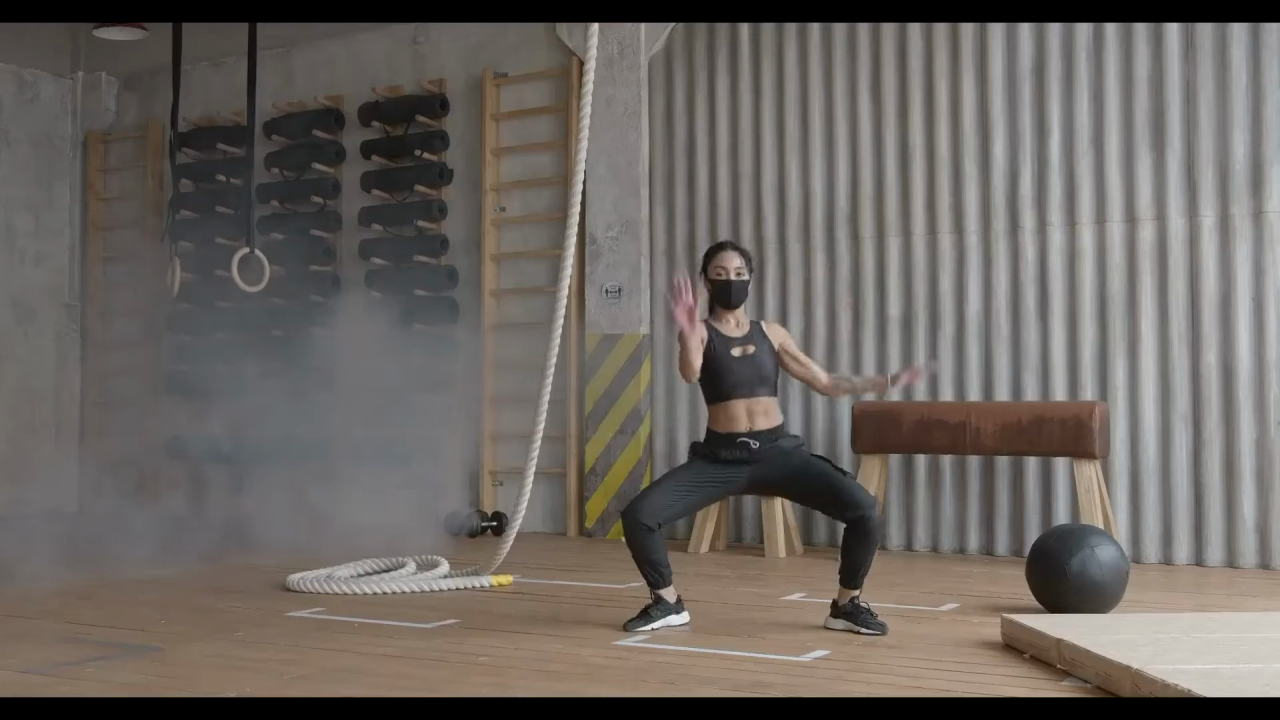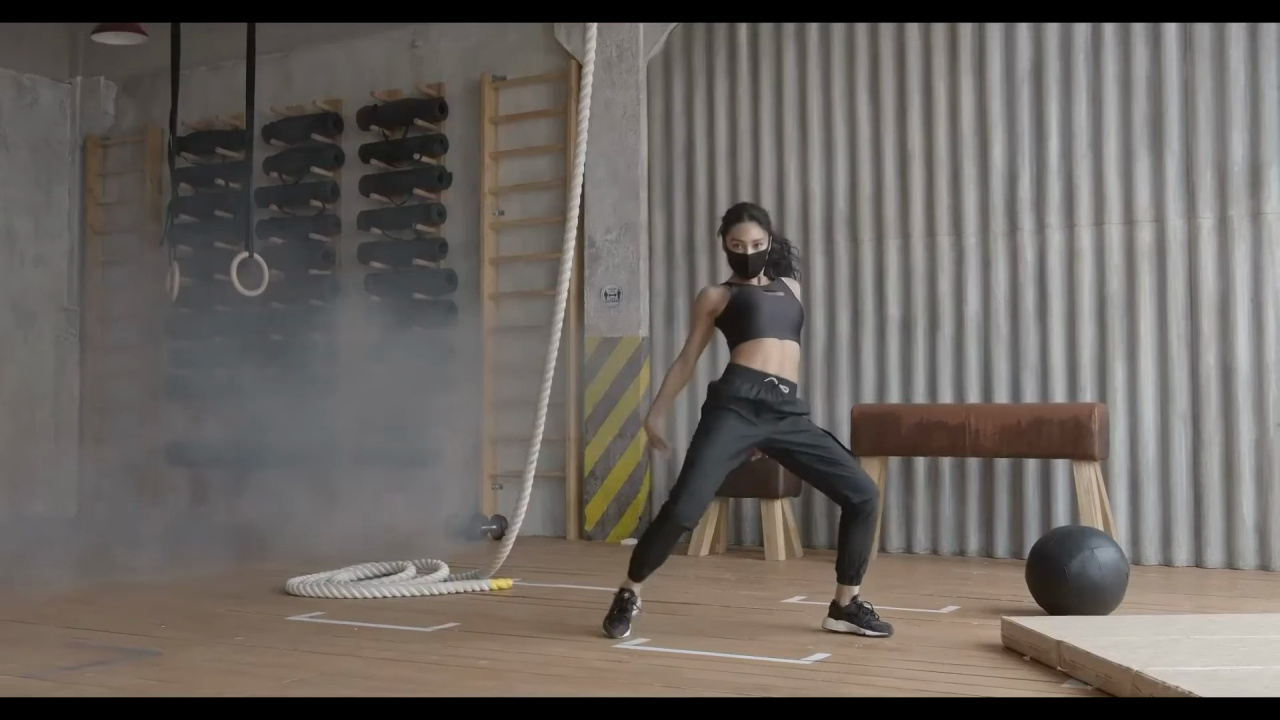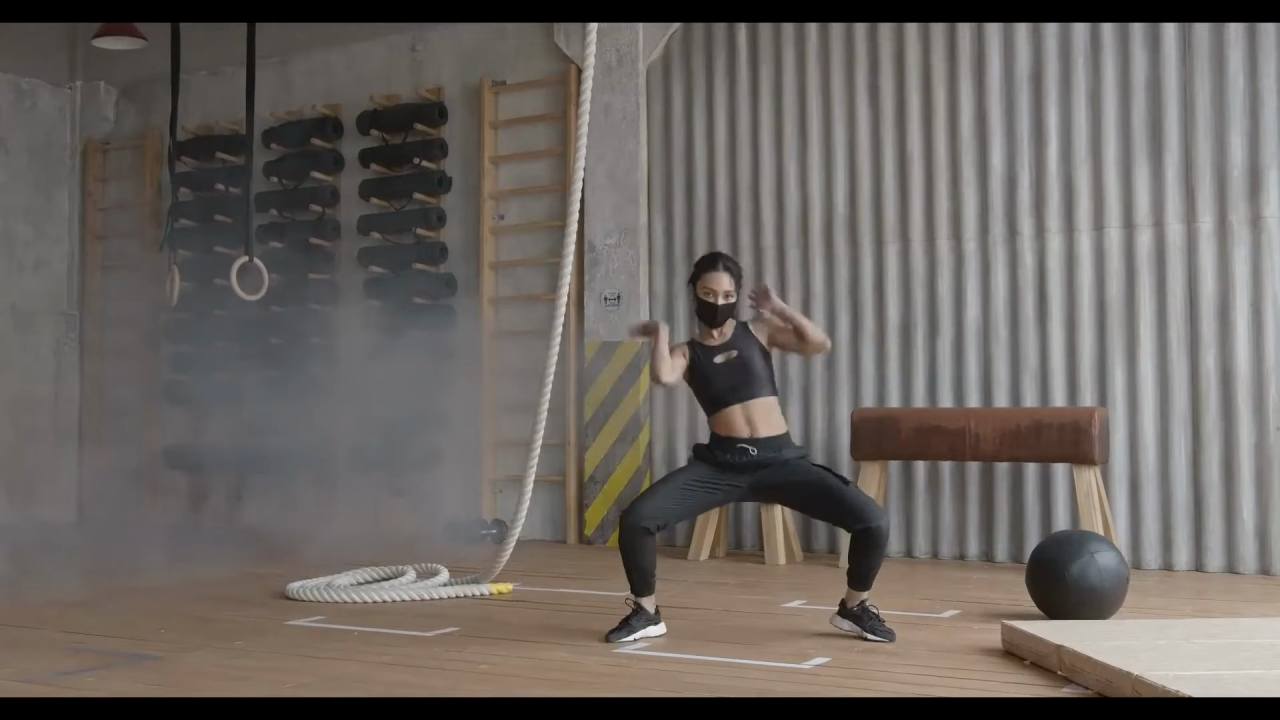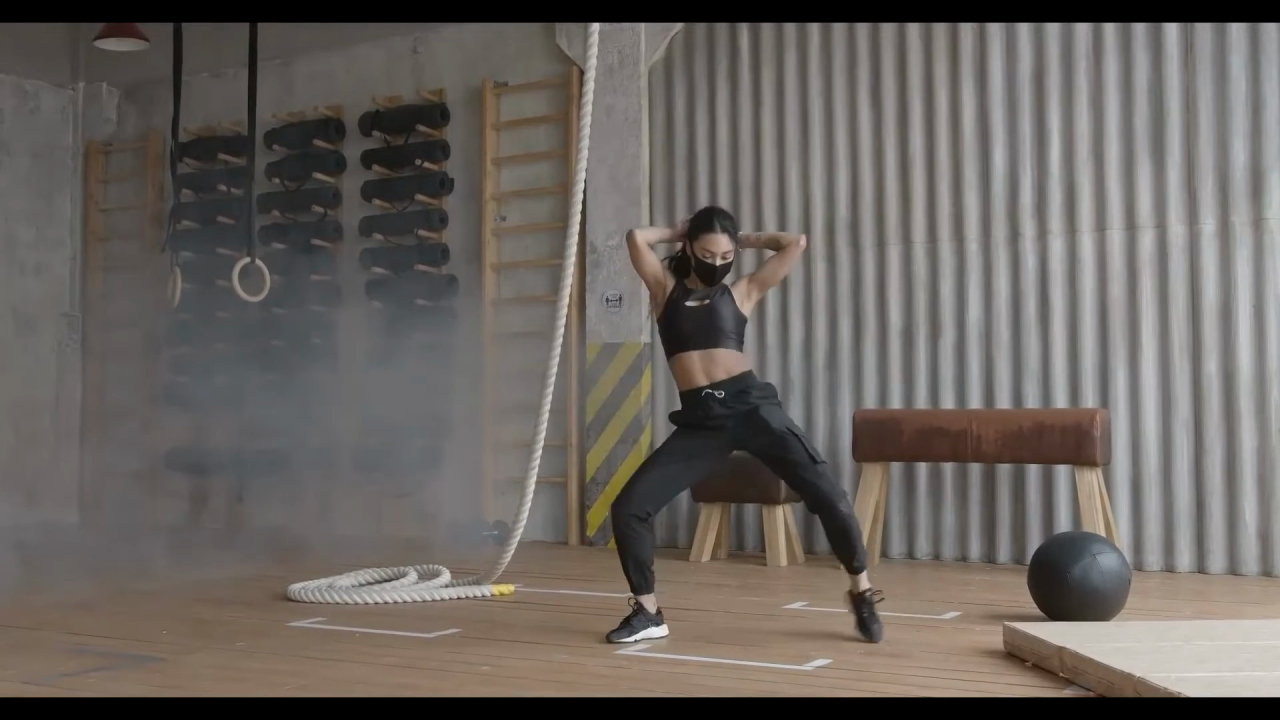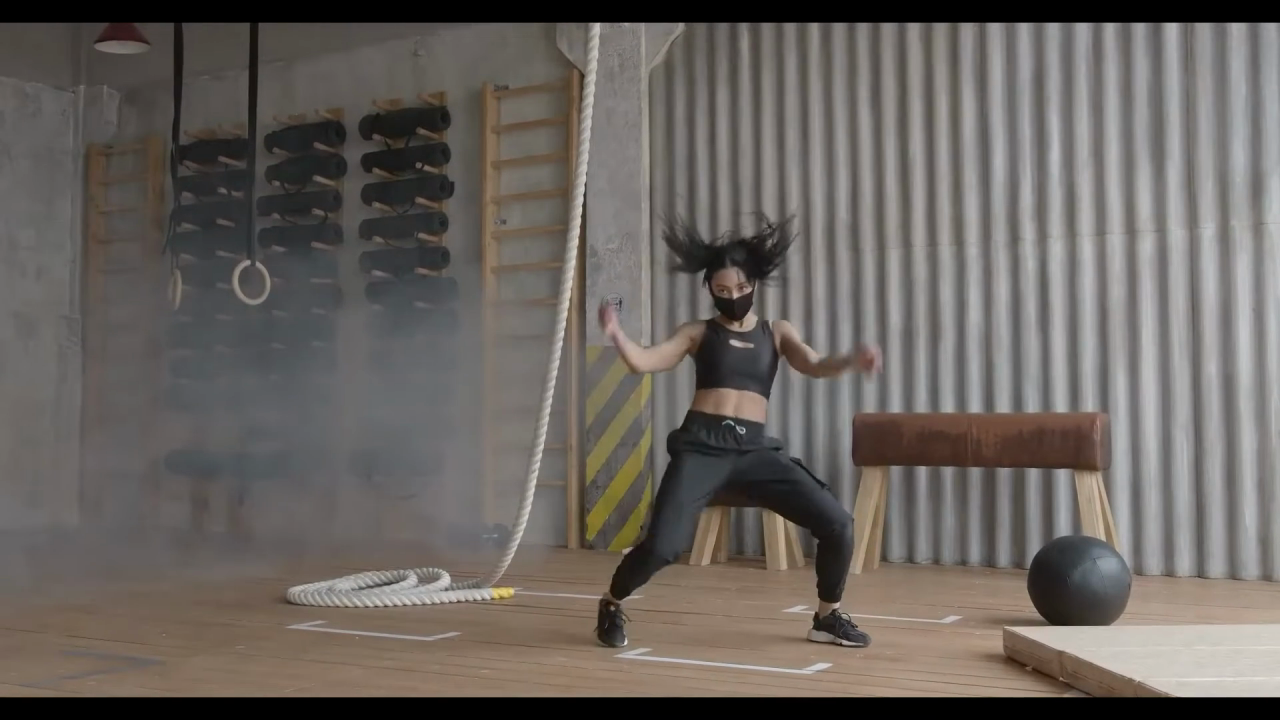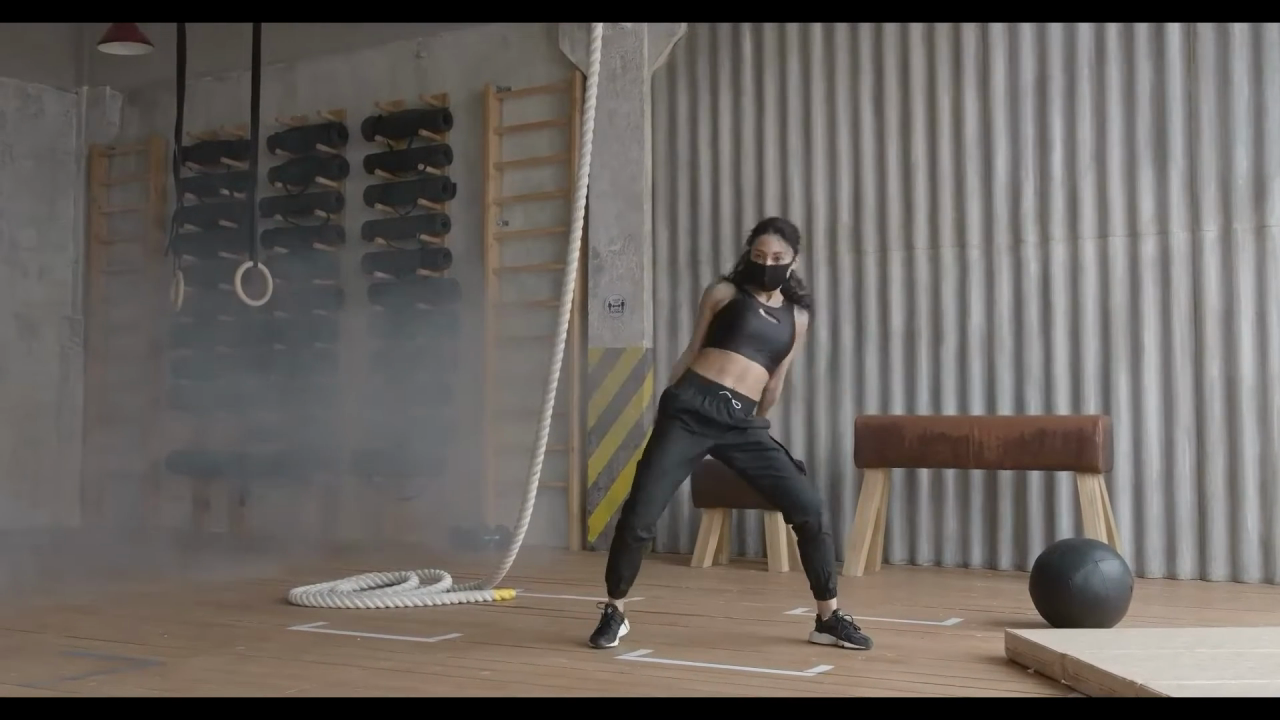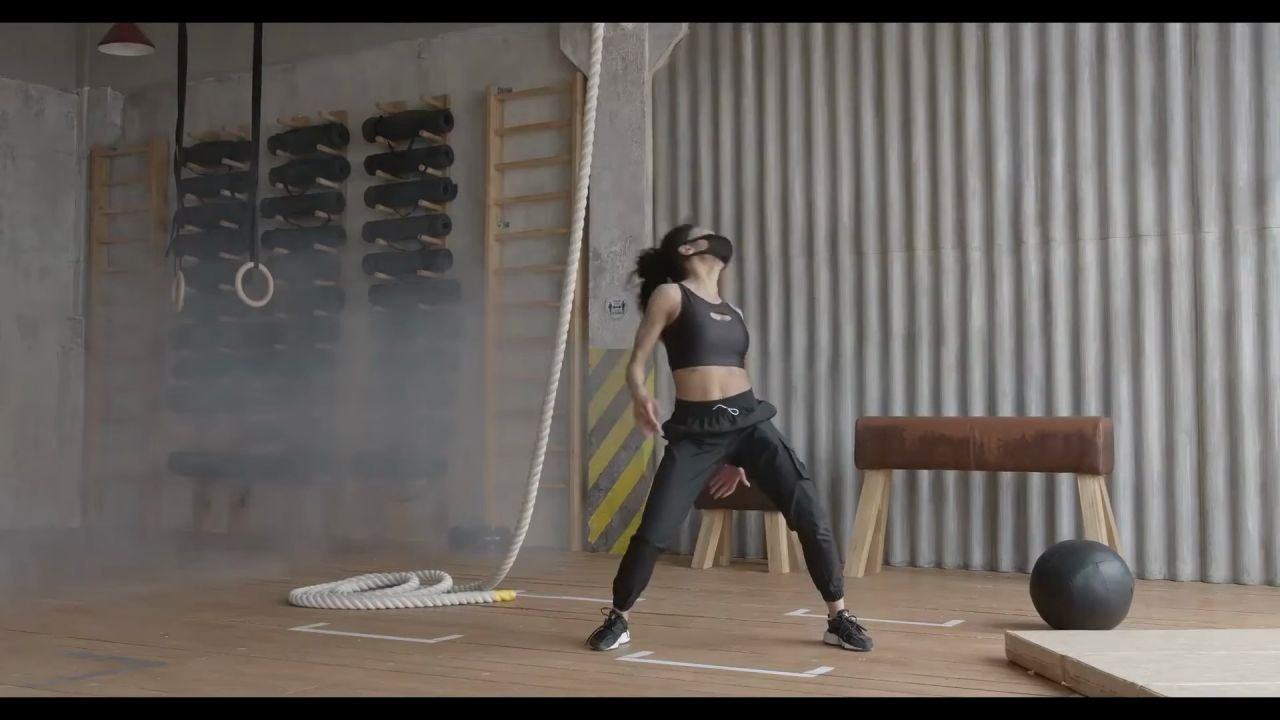
dt=0.7s
person 1, frame 1
left shoulder: (771, 333)
right shoulder: (699, 333)
left elbow: (822, 381)
right elbow: (691, 373)
left wrist: (885, 382)
right wrist: (686, 327)
left hip: (778, 451)
right hip: (721, 457)
left knee: (864, 510)
right knee: (638, 516)
left ankle: (846, 604)
right ankle: (668, 601)
person 1, frame 2
left shoulder: (790, 287)
right shoulder: (716, 295)
right elbow: (688, 358)
right wrist: (655, 413)
left hip: (788, 411)
right hip: (737, 404)
left knee: (863, 494)
right knee: (684, 508)
left ankle: (845, 605)
right ankle: (628, 592)
person 1, frame 3
left shoulder: (758, 331)
right shoulder: (686, 353)
left elbow: (819, 344)
right elbow: (663, 377)
left wrist: (773, 306)
right wrist: (659, 335)
left hip: (779, 457)
right hip: (722, 463)
left knee: (871, 519)
right knee: (635, 519)
left ankle: (854, 606)
right ankle: (645, 611)
person 1, frame 4
left shoulder: (742, 292)
right shoulder: (665, 288)
left elbow: (796, 243)
right elbow: (636, 238)
left wrist: (743, 240)
right wrist: (680, 233)
left hip: (750, 404)
right hip: (699, 420)
left knee: (827, 495)
right knee: (628, 508)
left ankle: (861, 590)
right ankle: (648, 611)
person 1, frame 5
left shoulder: (777, 332)
right shoulder: (699, 331)
left elbow: (816, 367)
right elbow: (643, 362)
left wrist: (851, 360)
right wrist: (615, 333)
left hip: (755, 450)
right hip: (700, 448)
left knee: (837, 524)
right knee: (662, 545)
left ankle: (827, 617)
right ankle: (611, 605)
person 1, frame 6
left shoulder: (797, 315)
right shoulder: (723, 293)
right elbow: (691, 354)
left wrist: (755, 425)
right wrist: (667, 412)
left hip: (741, 425)
right hip: (691, 410)
left knee: (809, 511)
right knee: (638, 519)
left ankle: (828, 618)
right ankle: (614, 611)
person 1, frame 7
left shoulder: (732, 311)
right shoulder: (669, 296)
right elbow: (636, 364)
left wrist: (732, 455)
right wrist: (640, 397)
left hip: (749, 420)
right hip: (696, 430)
left knee: (811, 516)
right knee: (653, 533)
left ankle: (839, 617)
right ankle: (618, 617)
